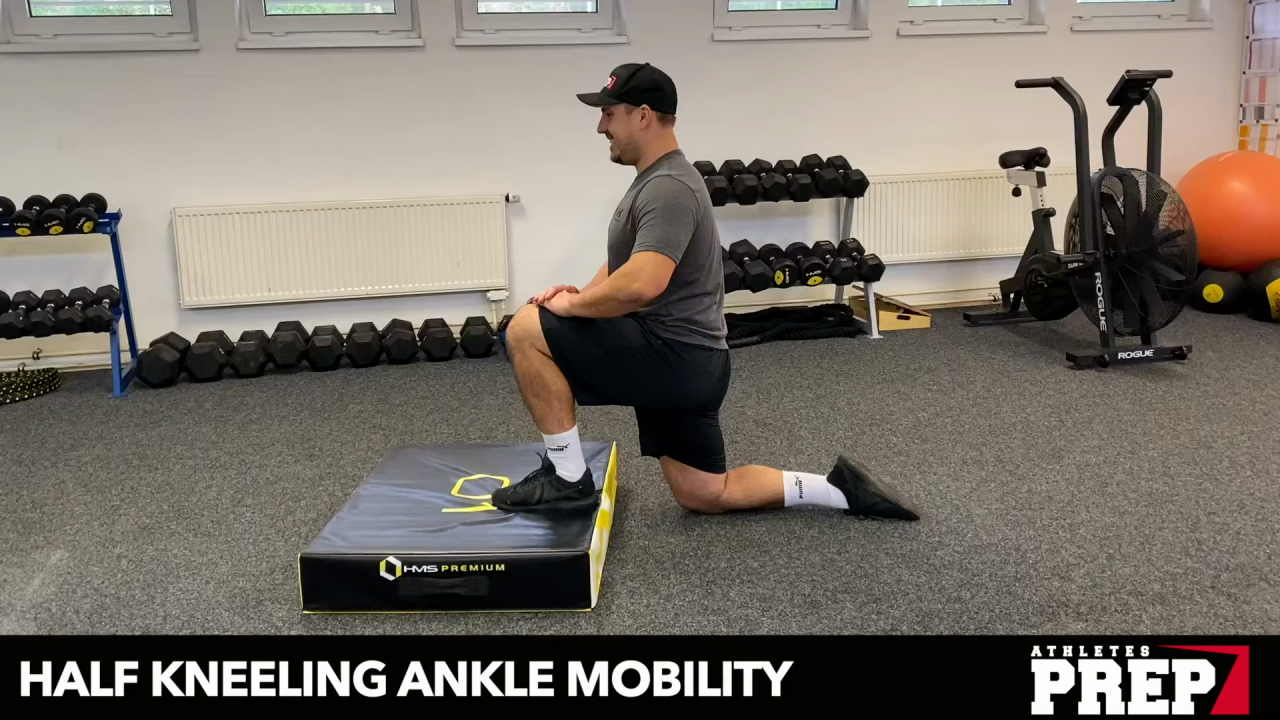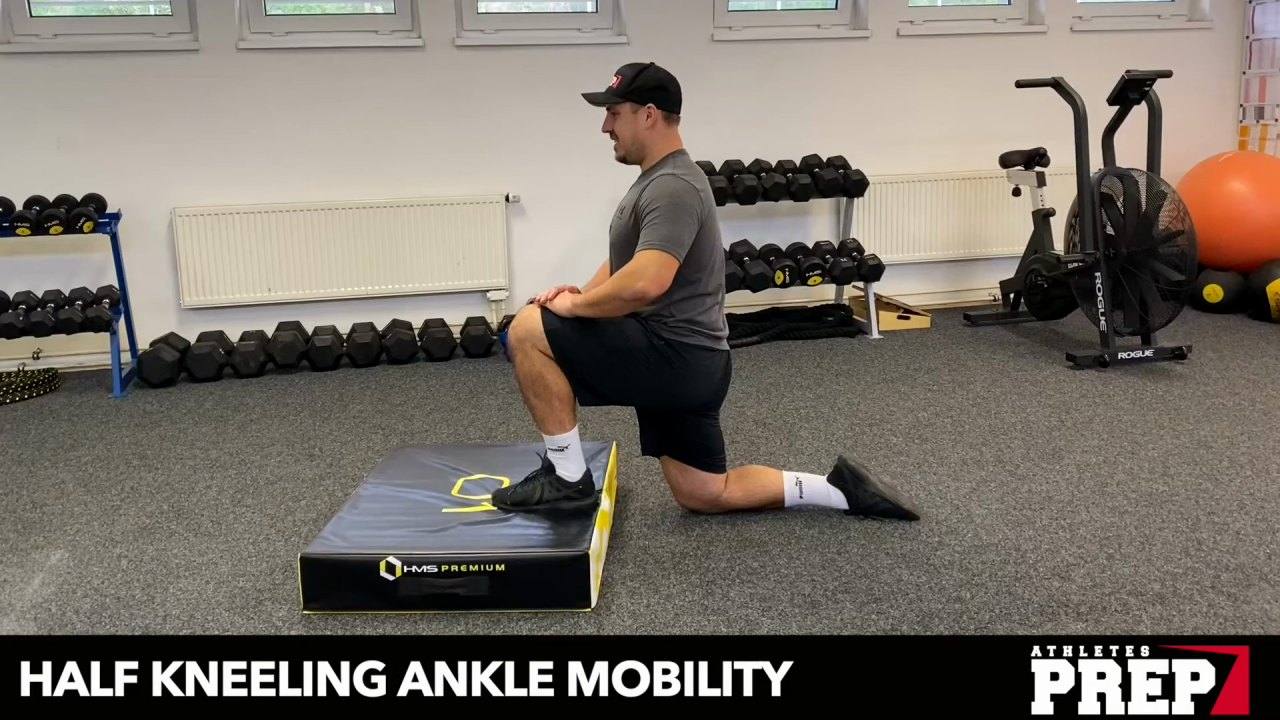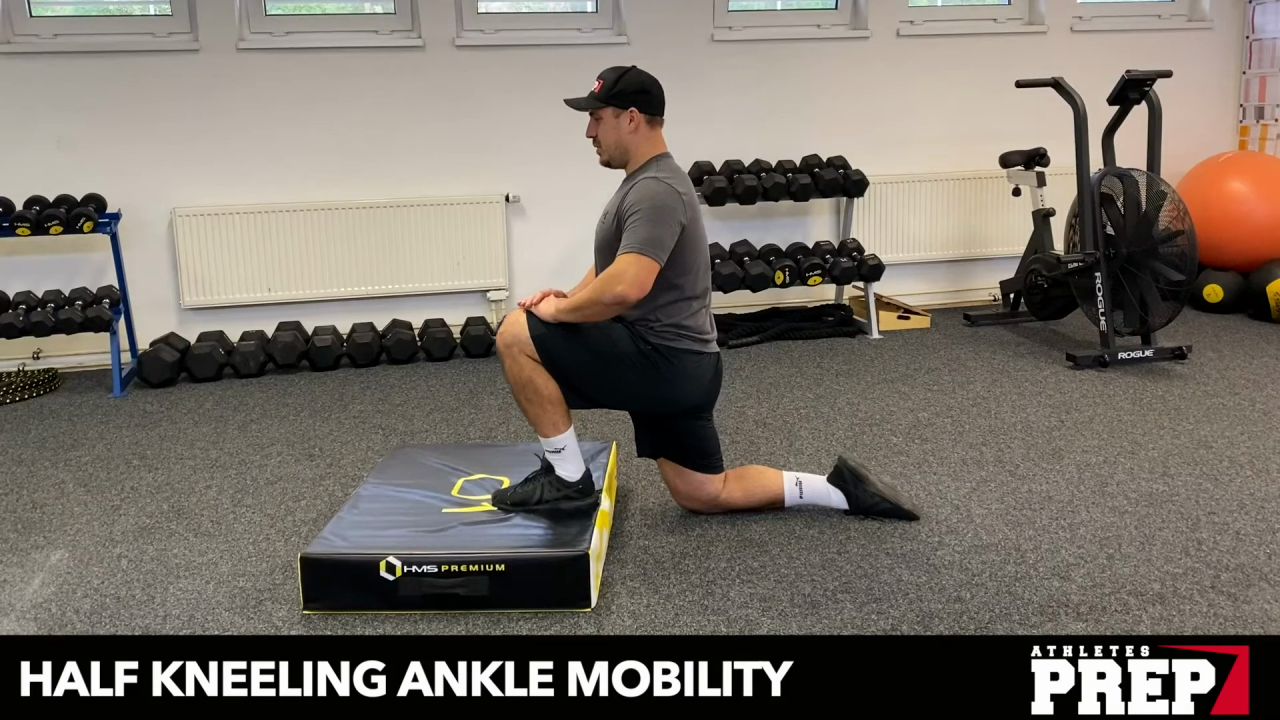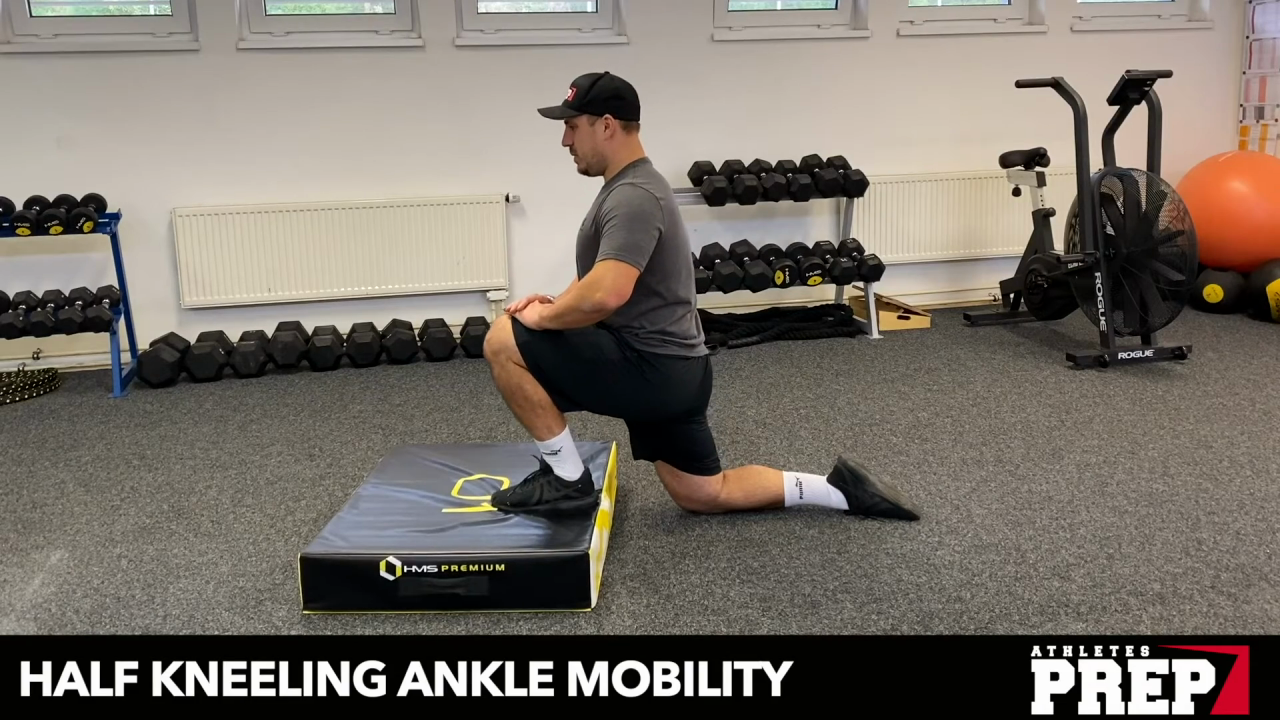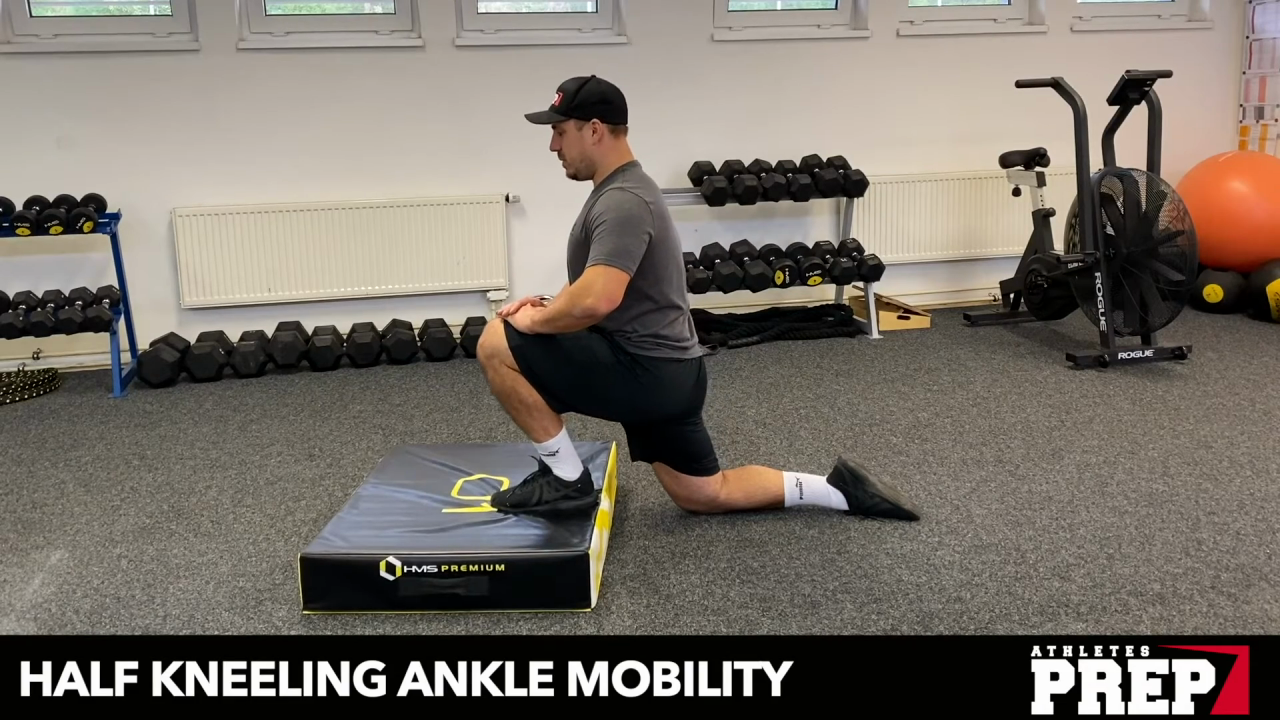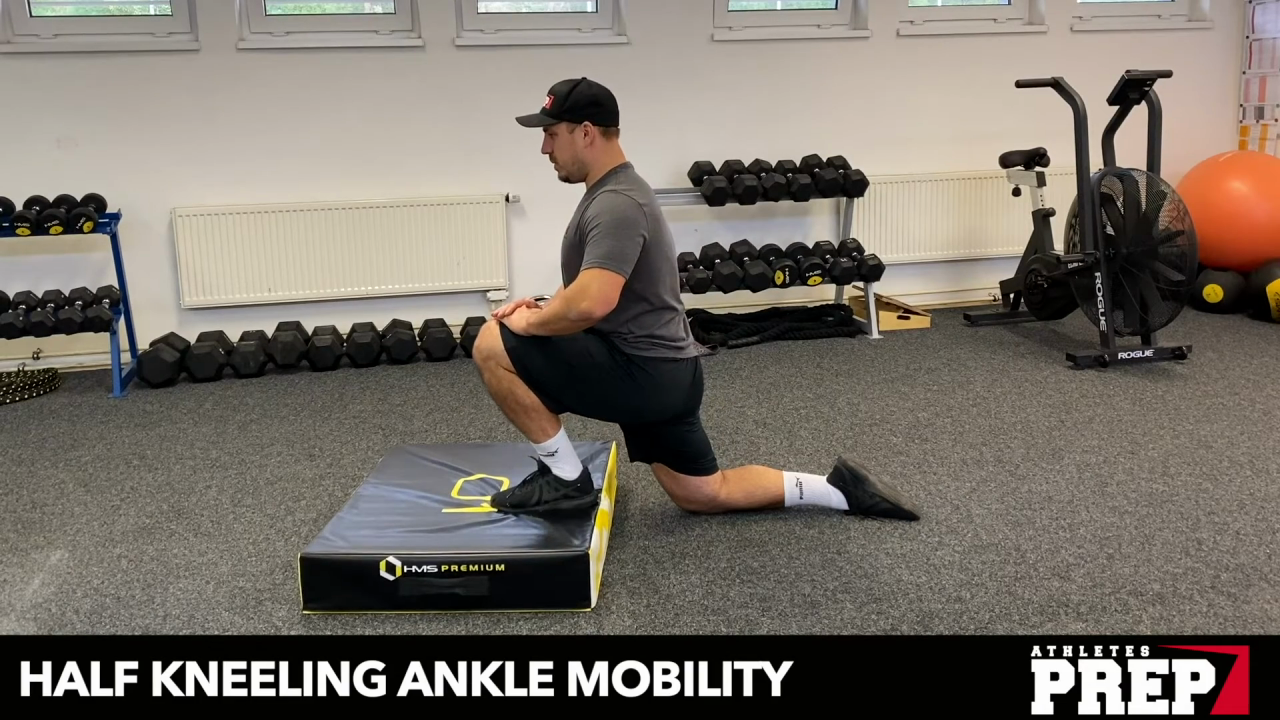
dt=0.7s
person 1, frame 1
left shoulder: (668, 189)
right shoulder: (656, 180)
left elbow: (640, 285)
right elbow: (624, 263)
left wrist: (572, 305)
right wrist: (582, 295)
left hip: (671, 356)
right hip: (684, 359)
left knee: (526, 329)
right knee: (705, 494)
left ankle: (568, 478)
right ankle: (840, 490)
person 1, frame 2
left shoulder: (673, 187)
right shoulder: (659, 179)
left elbow: (645, 284)
right elbow: (624, 260)
left wrist: (576, 305)
right wrist: (582, 292)
left hip: (672, 357)
right hip: (683, 359)
left knee: (528, 329)
right knee: (704, 494)
left ankle: (567, 478)
right ankle: (841, 489)
person 1, frame 3
left shoulder: (655, 191)
right shoulder: (647, 182)
left elbow: (625, 288)
right elbow: (613, 264)
left wrist: (560, 311)
right wrist: (569, 297)
left hip: (660, 361)
right hip: (677, 363)
left knee: (517, 334)
right knee: (705, 494)
left ankle: (567, 478)
right ankle: (840, 490)
person 1, frame 4
left shoulder: (633, 198)
right shoulder: (631, 187)
left elbow: (605, 295)
right elbow: (601, 273)
left wrist: (543, 317)
right wrist: (556, 302)
left hip: (648, 368)
right hip: (670, 369)
left knee: (504, 339)
right knee: (704, 494)
left ankle: (566, 479)
right ankle: (837, 490)
person 1, frame 5
left shoulder: (623, 202)
right shoulder: (620, 191)
left elbow: (596, 301)
right elbow: (596, 279)
left wrist: (535, 321)
right wrist: (548, 305)
left hip: (642, 372)
right hip: (663, 371)
left knee: (496, 343)
right knee: (706, 495)
left ankle: (566, 479)
right ankle: (836, 490)
person 1, frame 6
left shoulder: (616, 204)
right shoulder: (614, 193)
left elbow: (592, 303)
right elbow: (592, 284)
left wrist: (530, 323)
right wrist: (544, 306)
left hip: (639, 373)
right hip: (662, 372)
left knee: (492, 344)
right knee: (705, 494)
left ankle: (565, 478)
right ankle: (838, 489)
